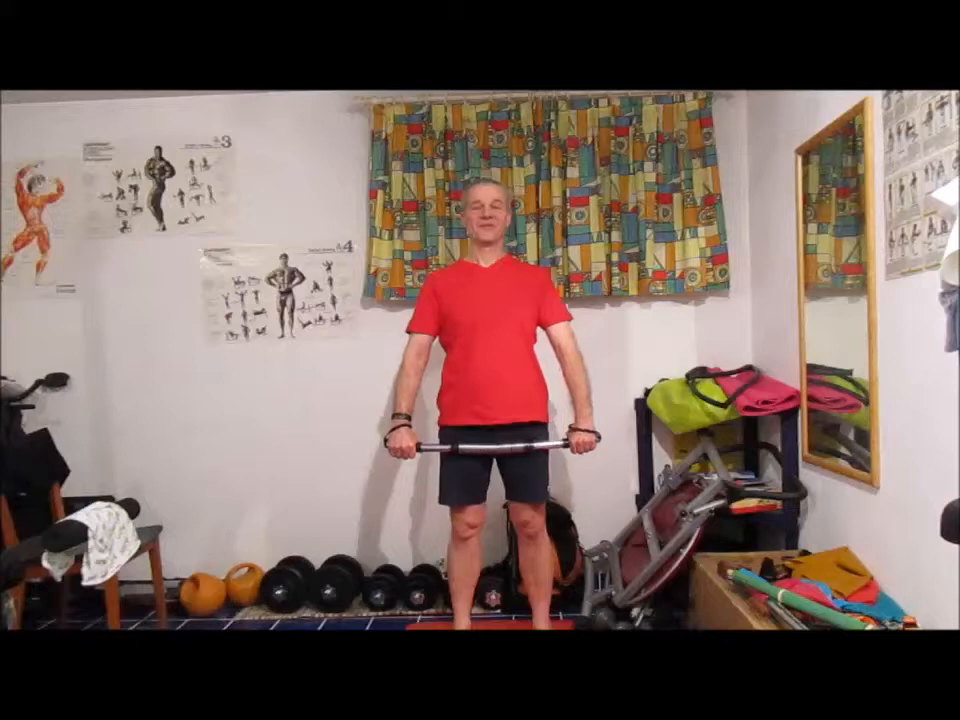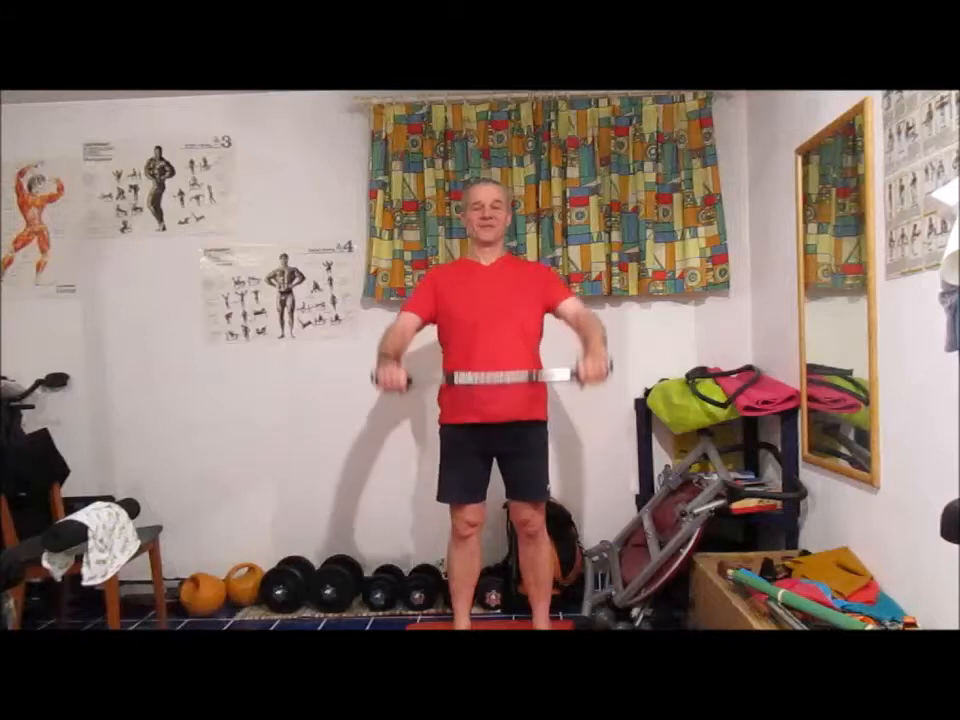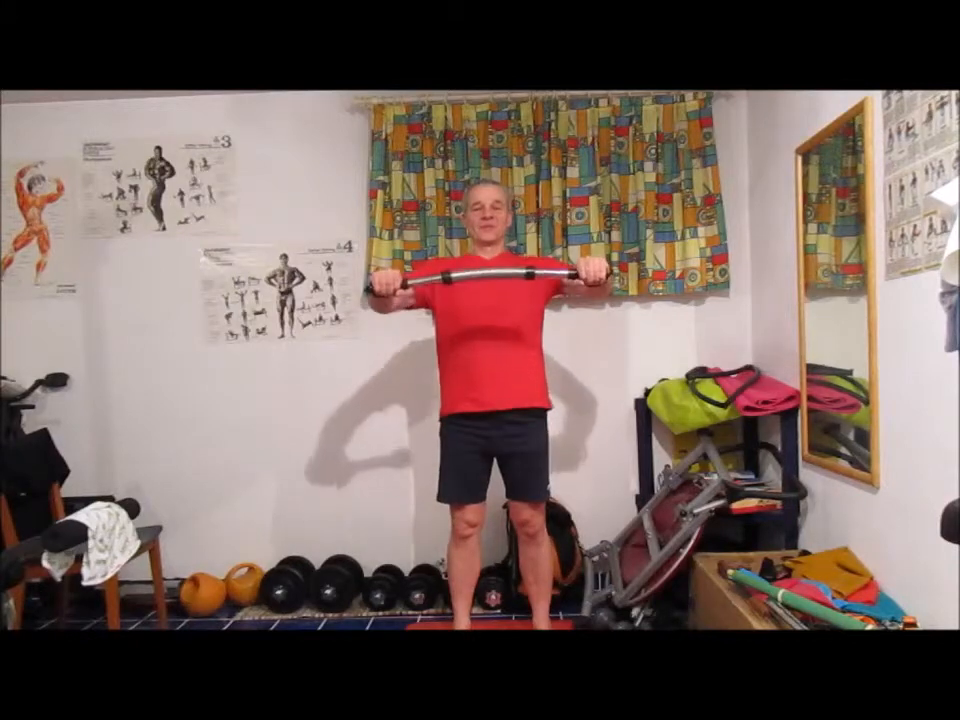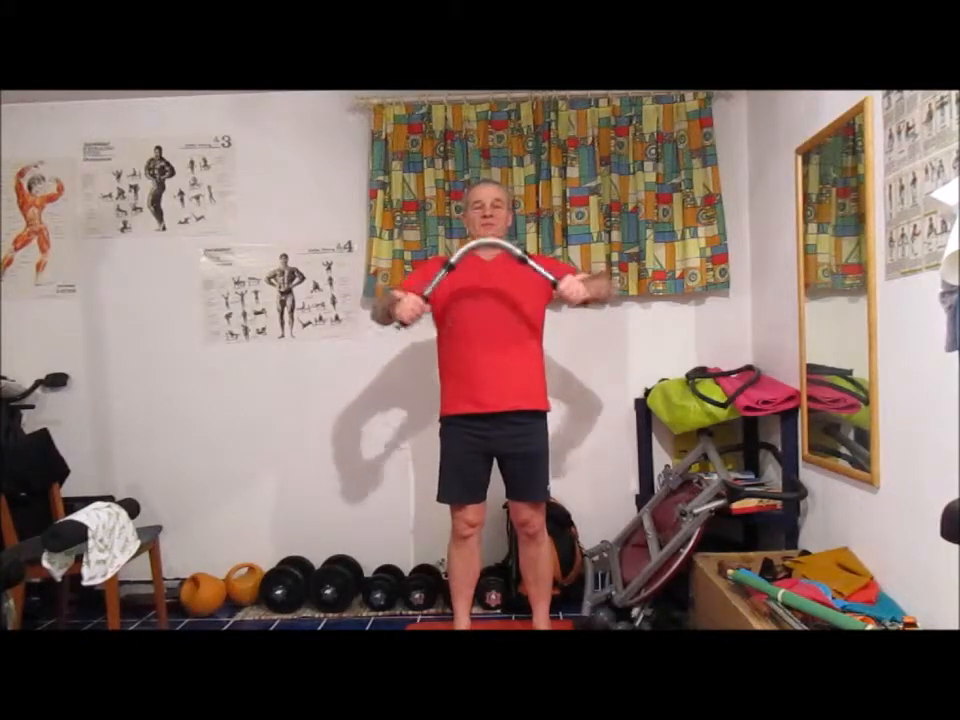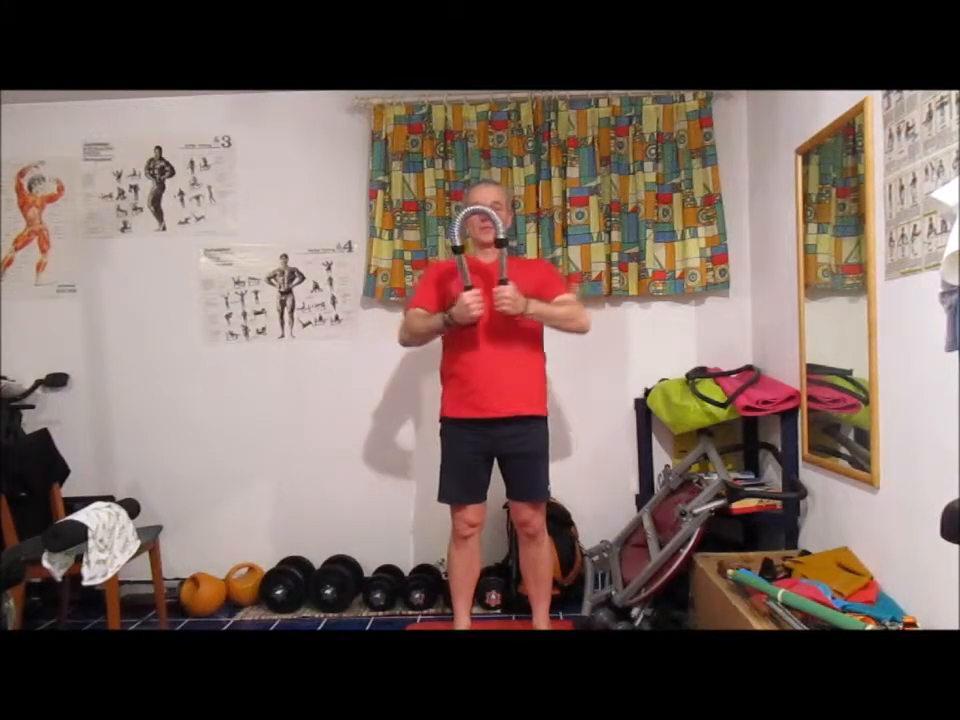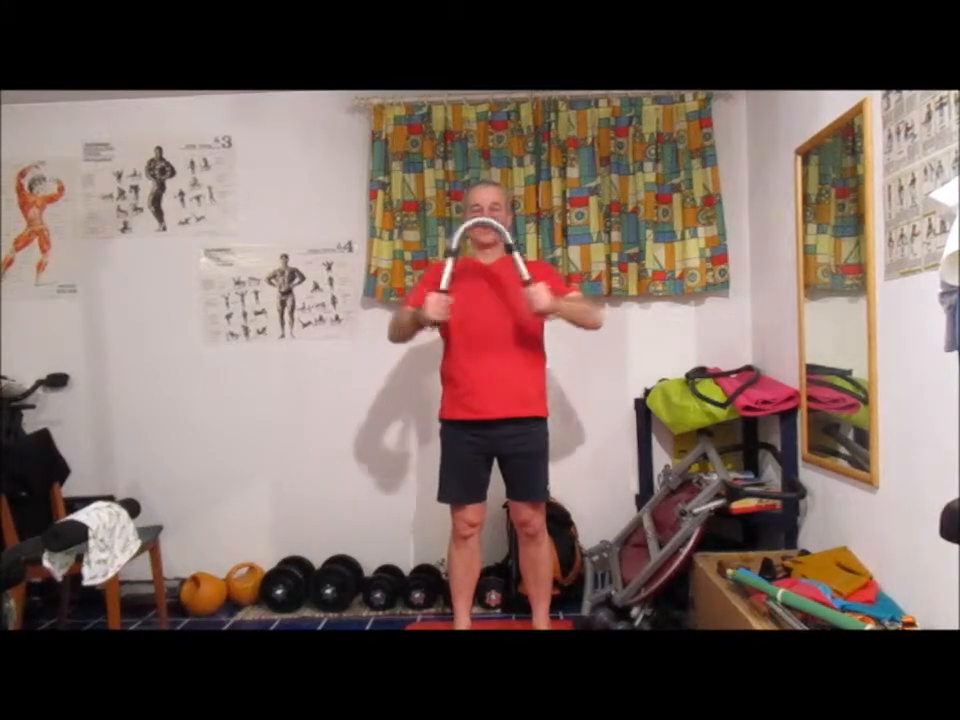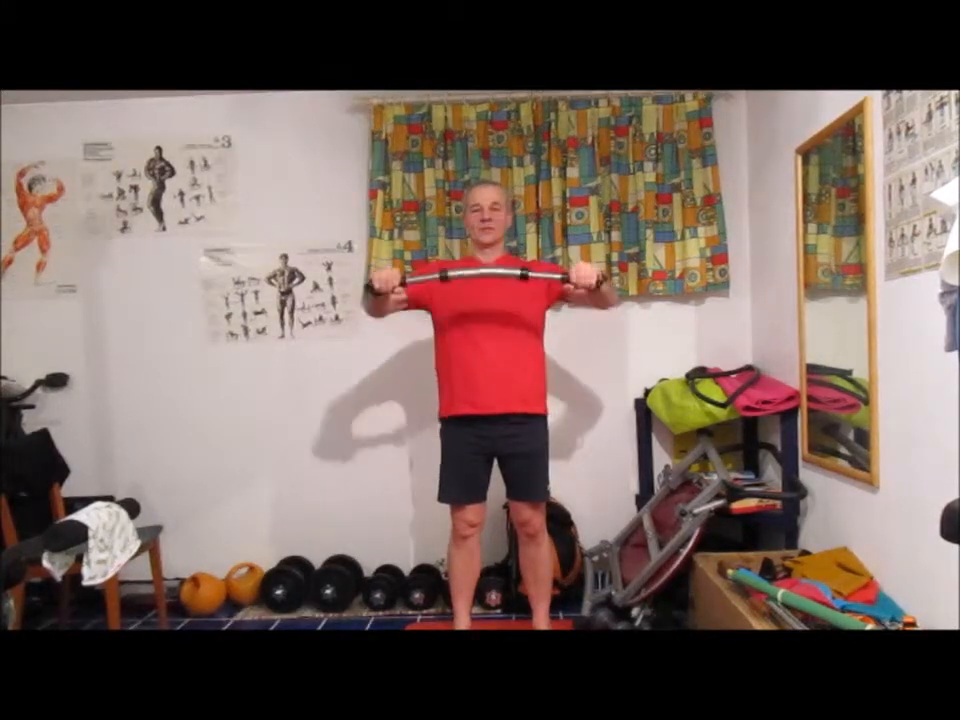
dt=0.4s
person 1, frame 1
left shoulder: (535, 278)
right shoulder: (440, 283)
left elbow: (567, 347)
right elbow: (415, 354)
left wrist: (583, 417)
right wrist: (401, 420)
left hip: (525, 422)
right hip: (461, 424)
left knee: (531, 525)
right knee: (465, 527)
left ankle: (541, 623)
right ankle: (461, 623)
person 1, frame 2
left shoulder: (537, 275)
right shoulder: (440, 278)
left elbow: (582, 316)
right elbow: (402, 327)
left wrist: (595, 350)
right wrist: (389, 360)
left hip: (525, 419)
right hip: (461, 422)
left knee: (531, 523)
right knee: (465, 524)
left ankle: (541, 623)
right ankle: (461, 623)
person 1, frame 3
left shoulder: (537, 268)
right shoulder: (439, 271)
left elbow: (590, 284)
right elbow: (387, 302)
left wrist: (597, 272)
right wrist: (382, 287)
left hip: (524, 416)
right hip: (462, 419)
left knee: (531, 523)
right knee: (465, 524)
left ankle: (542, 622)
right ankle: (461, 623)
person 1, frame 4
left shoulder: (538, 267)
right shoulder: (438, 270)
left elbow: (603, 287)
right elbow: (381, 312)
left wrist: (588, 287)
right wrist: (394, 307)
left hip: (524, 416)
right hip: (462, 419)
left knee: (531, 523)
right knee: (465, 524)
left ankle: (542, 622)
right ankle: (461, 623)
person 1, frame 5
left shoulder: (537, 271)
right shoulder: (440, 274)
left elbow: (581, 321)
right elbow: (408, 333)
left wrist: (526, 304)
right wrist: (450, 316)
left hip: (524, 419)
right hip: (463, 421)
left knee: (531, 524)
right knee: (465, 525)
left ankle: (542, 622)
right ankle: (461, 623)
person 1, frame 6
left shoulder: (538, 272)
right shoulder: (439, 275)
left elbow: (593, 318)
right elbow: (396, 332)
left wrist: (552, 303)
right wrist: (421, 315)
left hip: (524, 419)
right hip: (462, 422)
left knee: (531, 523)
right knee: (465, 525)
left ankle: (541, 622)
right ankle: (461, 623)
person 1, frame 7
left shoulder: (539, 273)
right shoulder: (438, 276)
left elbow: (608, 301)
right elbow: (378, 309)
left wrist: (594, 281)
right wrist: (378, 289)
left hip: (524, 419)
right hip: (462, 421)
left knee: (531, 524)
right knee: (465, 525)
left ankle: (542, 622)
right ankle: (461, 623)
